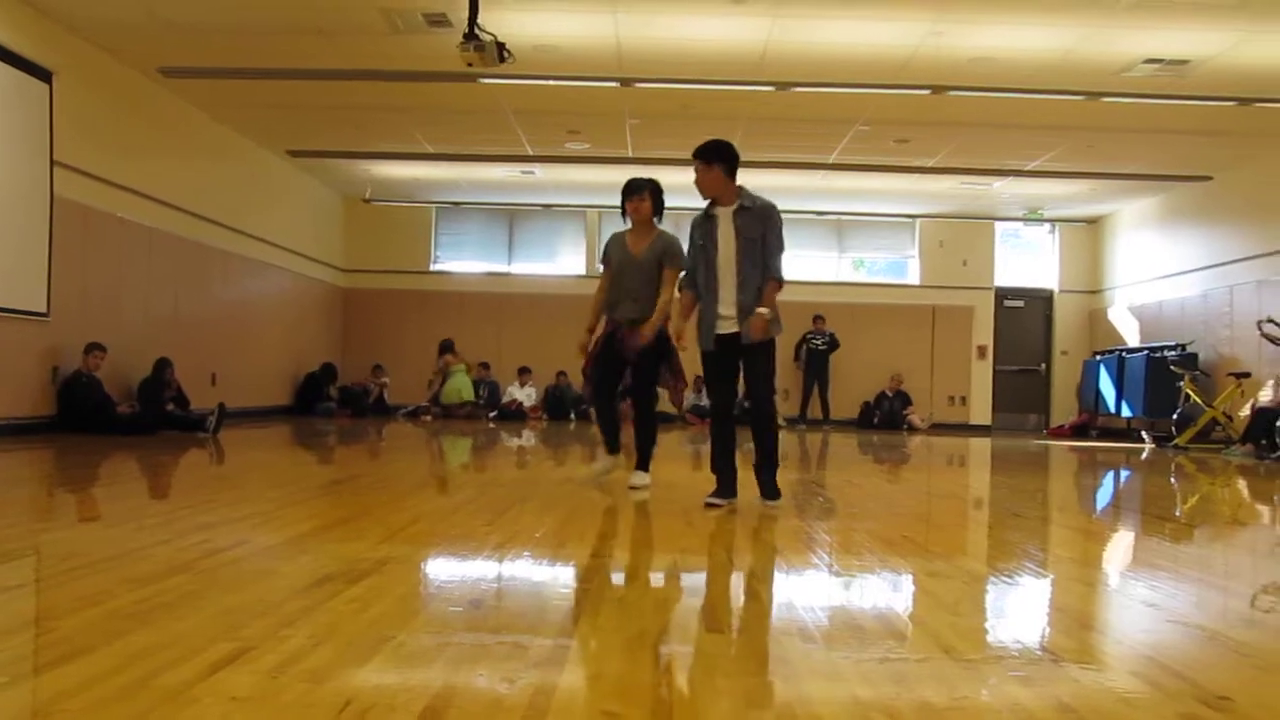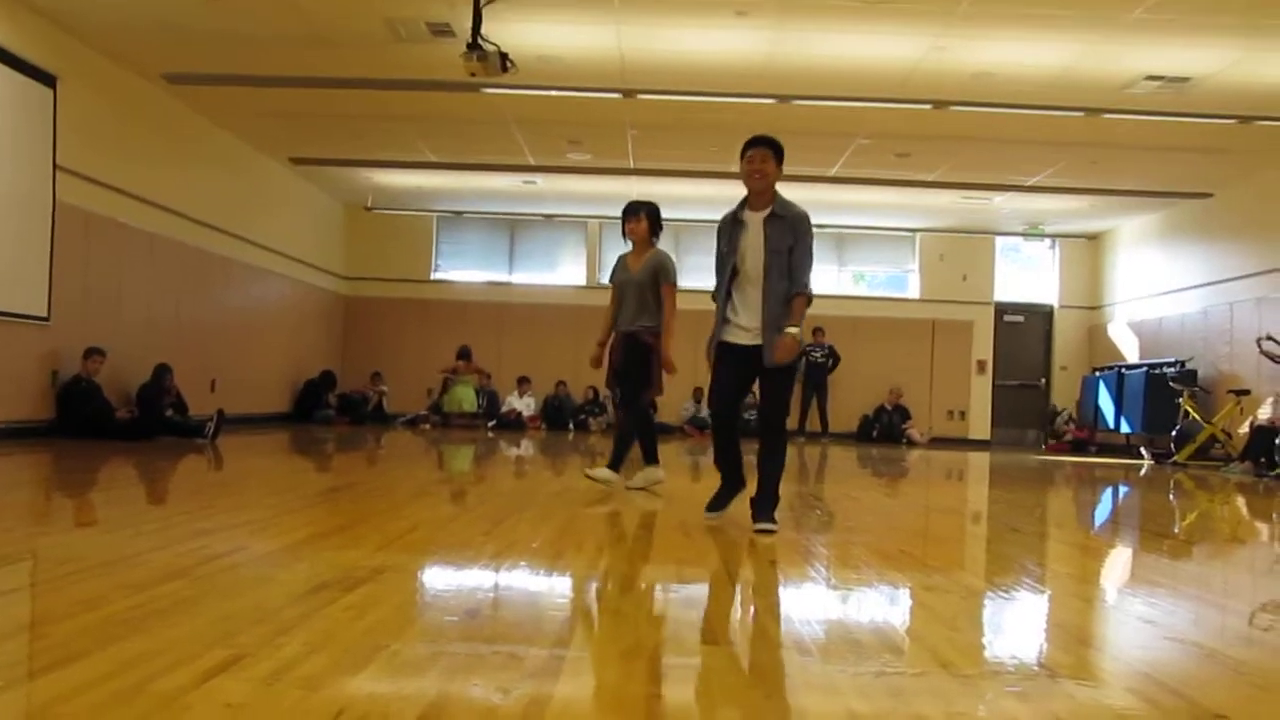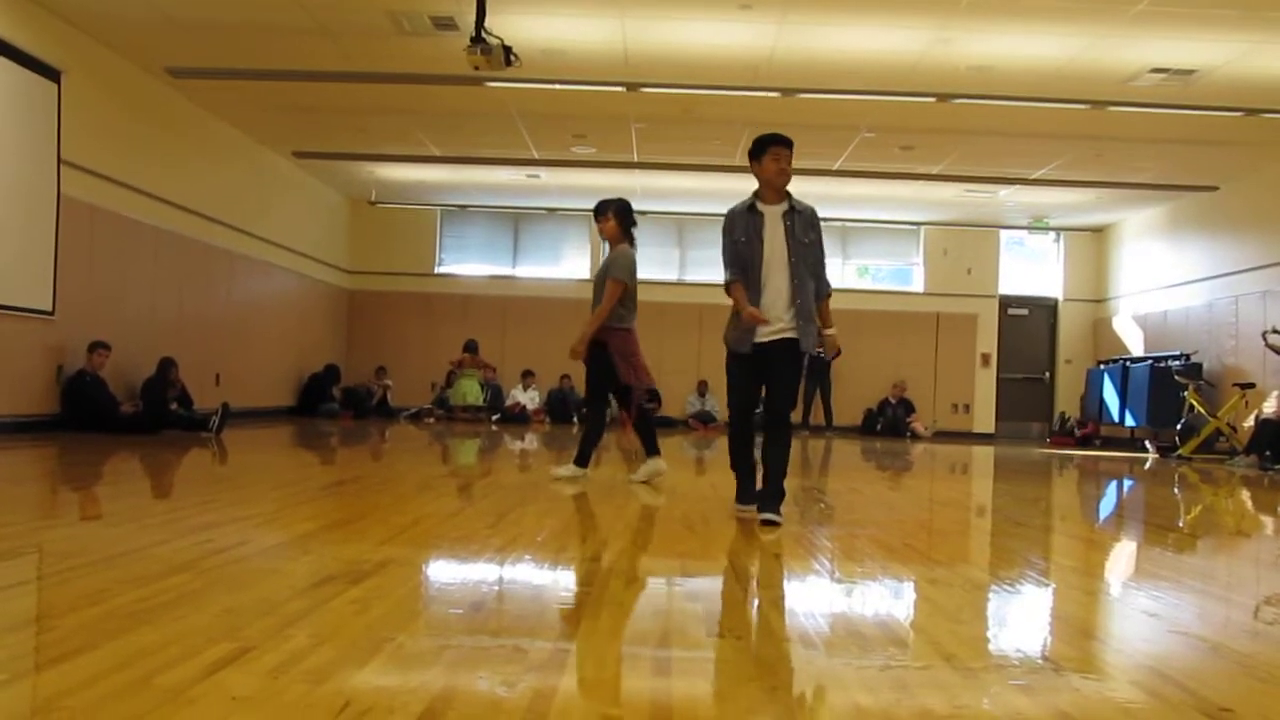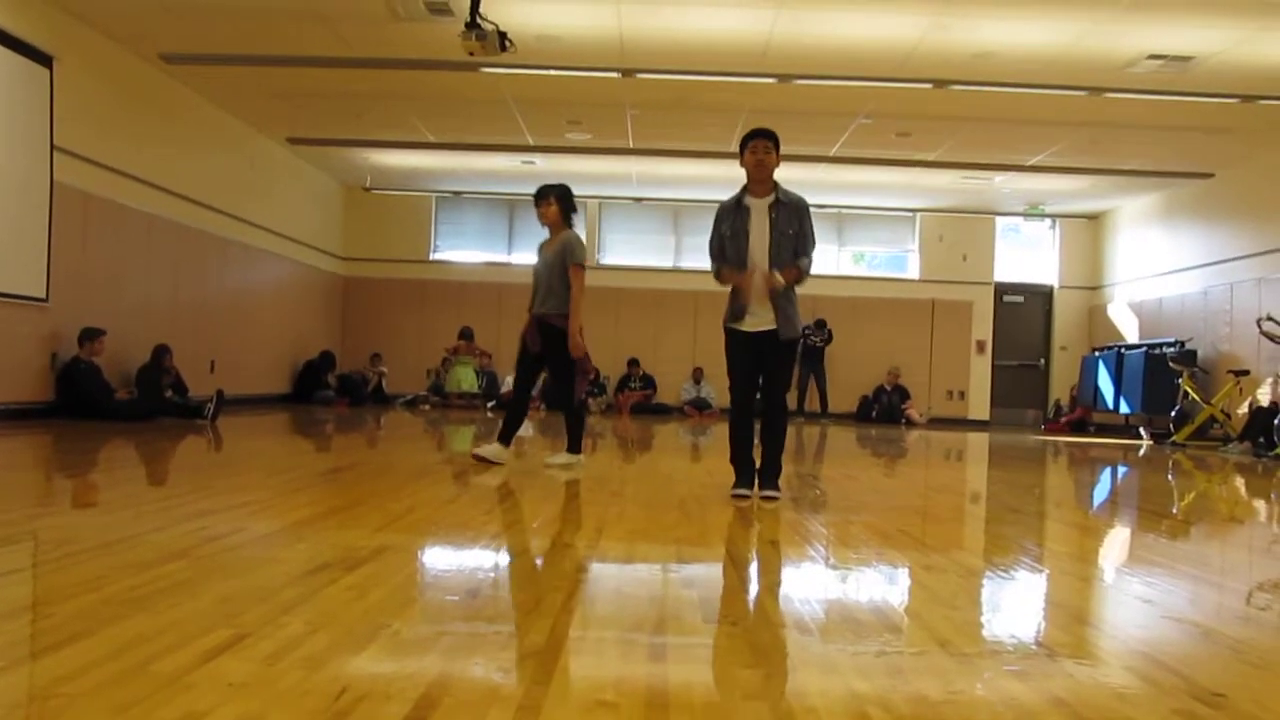
dt=0.7s
person 1, frame 1
left shoulder: (763, 211)
right shoulder: (701, 222)
left elbow: (773, 268)
right elbow: (692, 278)
left wrist: (764, 311)
right wrist: (680, 319)
left hip: (755, 327)
right hip: (715, 330)
left knee: (762, 402)
right knee: (721, 407)
left ankle: (768, 480)
right ankle: (724, 482)
person 1, frame 2
left shoulder: (796, 220)
right shoulder: (728, 224)
left elbow: (801, 284)
left wrist: (792, 330)
right wrist: (715, 336)
left hip: (776, 342)
right hip: (733, 339)
left knee: (772, 424)
right knee: (721, 412)
left ankle: (765, 507)
right ankle: (730, 481)
person 1, frame 3
left shoulder: (806, 217)
right shoulder: (737, 218)
left elbow: (819, 278)
right elbow: (734, 272)
left wrist: (828, 327)
right wrist: (745, 307)
left hip: (790, 335)
right hip: (747, 334)
left knee: (779, 417)
right knee: (740, 414)
left ankle: (771, 499)
right ankle: (746, 487)
person 1, frame 4
left shoulder: (795, 207)
right shoulder: (728, 210)
left elbow: (805, 259)
right elbow: (717, 262)
left wrist: (781, 279)
right wrist: (735, 278)
left hip: (782, 324)
right hip: (741, 323)
left knee: (775, 400)
right knee: (741, 399)
left ankle: (770, 476)
right ankle: (743, 475)
person 2, frame 1
left shoulder: (667, 243)
right shoulder: (614, 242)
left elbow: (667, 292)
right elbow: (603, 288)
left wrist: (653, 325)
right wrist: (589, 329)
left hip: (650, 332)
right hip: (615, 328)
left knee: (642, 399)
right knee: (600, 392)
left ankle: (642, 468)
right ankle: (611, 453)
person 2, frame 2
left shoulder: (661, 261)
right shoulder: (622, 261)
left elbow: (669, 308)
left wrist: (666, 348)
right wrist: (601, 343)
left hip: (645, 341)
right hip: (623, 340)
left knee: (629, 404)
right knee: (637, 405)
left ankle: (613, 468)
right ankle: (652, 467)
person 2, frame 3
left shoulder: (621, 255)
right shoulder: (615, 255)
left elbow: (608, 303)
left wrist: (582, 338)
right wrist: (586, 339)
left hip: (611, 338)
right hip: (609, 338)
left knee: (596, 403)
right knee: (632, 402)
left ankle: (581, 464)
right ankle: (653, 458)
person 2, frame 4
left shoulder: (571, 242)
right shoulder: (544, 246)
left elbow: (577, 290)
left wrist: (574, 331)
right wrist: (529, 324)
left hip: (559, 326)
right hip: (539, 327)
left knee: (567, 391)
right knee: (521, 387)
left ankle: (574, 451)
right ankle: (501, 446)
